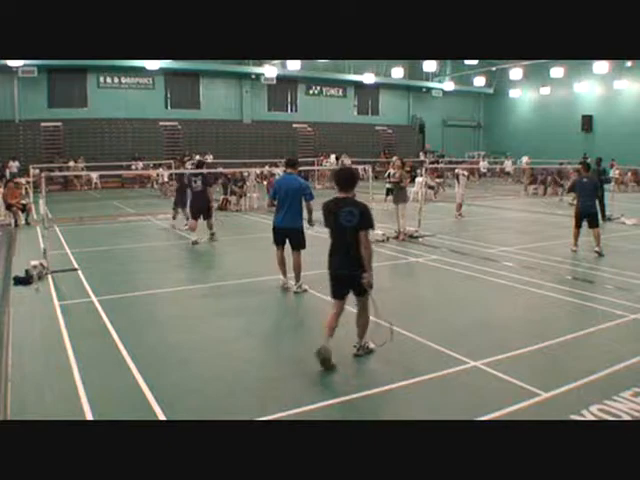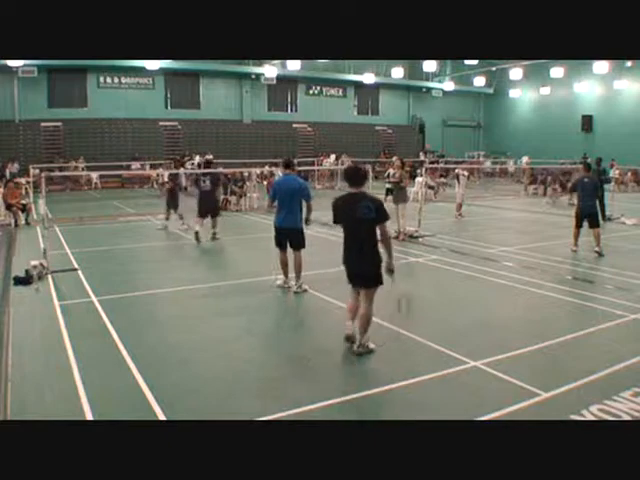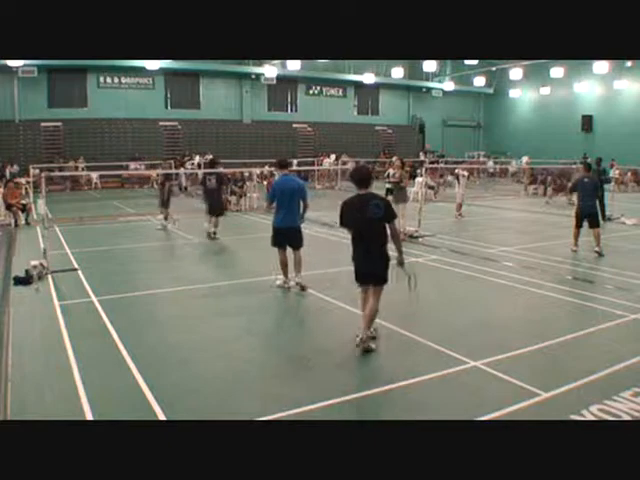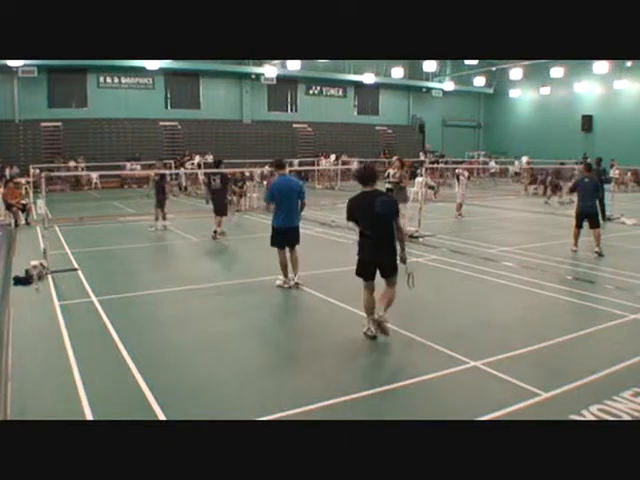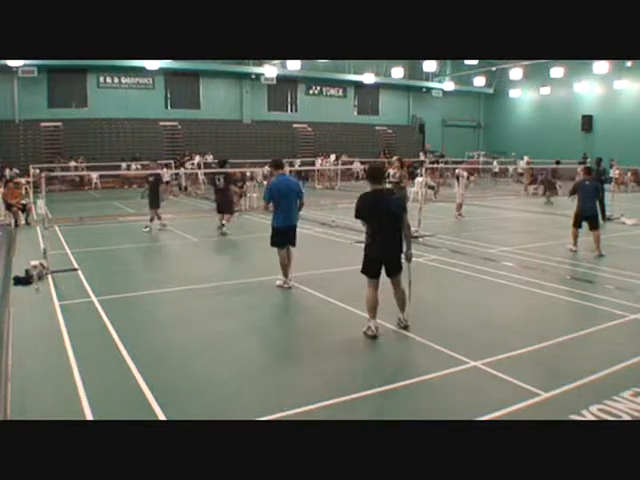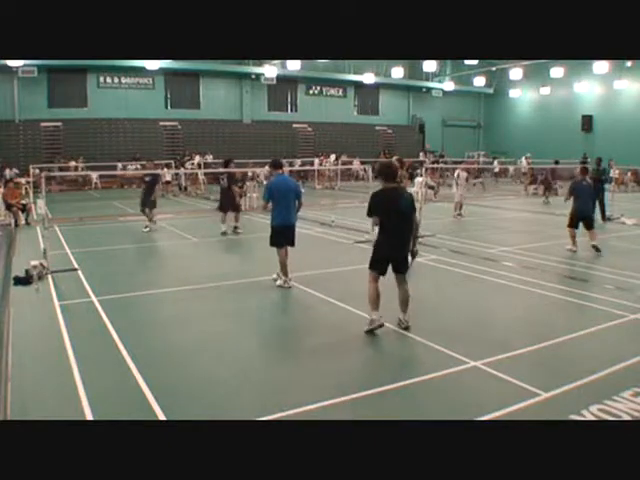
dt=0.2s
person 1, frame 1
left shoulder: (328, 207)
right shoulder: (360, 209)
right elbow: (365, 242)
right wrist: (368, 271)
left hip: (336, 265)
right hip: (356, 266)
left knee: (337, 308)
right knee: (363, 305)
left ankle: (325, 344)
right ankle: (361, 345)
person 1, frame 2
left shoulder: (338, 203)
right shoulder: (374, 203)
right elbow: (384, 234)
right wrist: (390, 259)
left hip: (350, 257)
right hip: (370, 258)
left knee: (355, 293)
right knee: (367, 300)
left ankle: (350, 327)
right ankle: (361, 343)
person 1, frame 3
left shoulder: (347, 205)
right shoulder: (382, 202)
left elbow: (349, 230)
right elbow: (394, 232)
right wrist: (400, 253)
left hip: (359, 256)
right hip: (379, 256)
left knee: (365, 292)
right knee: (374, 297)
left ankle: (368, 329)
right ankle: (363, 337)
person 1, frame 4
left shoulder: (354, 202)
right shoulder: (389, 200)
left elbow: (357, 225)
right elbow: (398, 228)
right wrist: (403, 250)
left hip: (366, 251)
right hip: (387, 251)
left knee: (368, 289)
right knee: (391, 286)
left ankle: (371, 325)
right ankle: (382, 315)
person 1, frame 5
left shoulder: (364, 199)
right shoulder: (398, 198)
left elbow: (365, 223)
right elbow: (406, 226)
right wrist: (408, 248)
left hip: (373, 248)
right hip: (394, 248)
left knee: (372, 287)
right knee: (397, 284)
left ankle: (372, 325)
right ankle: (403, 318)
person 1, frame 6
left shoulder: (378, 196)
right shoulder: (407, 196)
left elbow: (375, 221)
right elbow: (415, 223)
left wrist: (384, 220)
right wrist: (414, 244)
left hip: (384, 244)
right hip: (402, 246)
left knee: (373, 280)
right knee: (402, 282)
left ankle: (375, 317)
right ankle: (404, 319)
person 2, frame 1
left shoulder: (278, 182)
right shoulder: (302, 184)
left elbow: (270, 203)
right elbow: (309, 206)
right wrist: (310, 219)
left hip: (279, 222)
right hip: (295, 223)
left knee: (280, 249)
right knee: (296, 252)
left ankle: (284, 279)
right ankle: (298, 284)
person 2, frame 2
left shoulder: (277, 183)
right shoulder: (301, 184)
left elbow: (270, 204)
right elbow: (309, 205)
right wrist: (307, 218)
left hip: (280, 223)
right hip: (295, 223)
left knee: (282, 252)
right knee: (297, 252)
left ankle: (286, 280)
right ankle: (298, 284)
person 2, frame 3
left shoulder: (275, 184)
right shoulder: (299, 183)
left elbow: (268, 205)
right elbow: (306, 204)
left wrist: (271, 205)
right wrist: (302, 216)
left hip: (279, 223)
right hip: (294, 222)
left knee: (282, 251)
right knee: (297, 251)
left ankle: (286, 280)
right ankle: (298, 277)
person 2, frame 4
left shoulder: (273, 185)
right shoulder: (297, 183)
left elbow: (268, 206)
right elbow: (303, 203)
left wrist: (269, 205)
left hip: (279, 223)
right hip: (293, 222)
left knee: (281, 251)
right knee: (293, 249)
left ankle: (286, 280)
right ankle: (296, 276)
person 2, frame 5
left shoulder: (272, 184)
right shoulder: (295, 182)
left elbow: (266, 206)
right elbow: (302, 202)
left wrist: (267, 202)
left hip: (279, 222)
right hip: (292, 221)
left knee: (281, 250)
right knee: (288, 248)
left ankle: (286, 280)
right ankle: (287, 275)
person 2, frame 6
left shoulder: (271, 184)
right shoulder: (293, 182)
left elbow: (265, 205)
right elbow: (300, 203)
left wrist: (265, 207)
left hip: (278, 221)
right hip: (290, 220)
left knee: (281, 249)
right knee: (285, 248)
left ankle: (286, 279)
right ankle: (282, 273)
